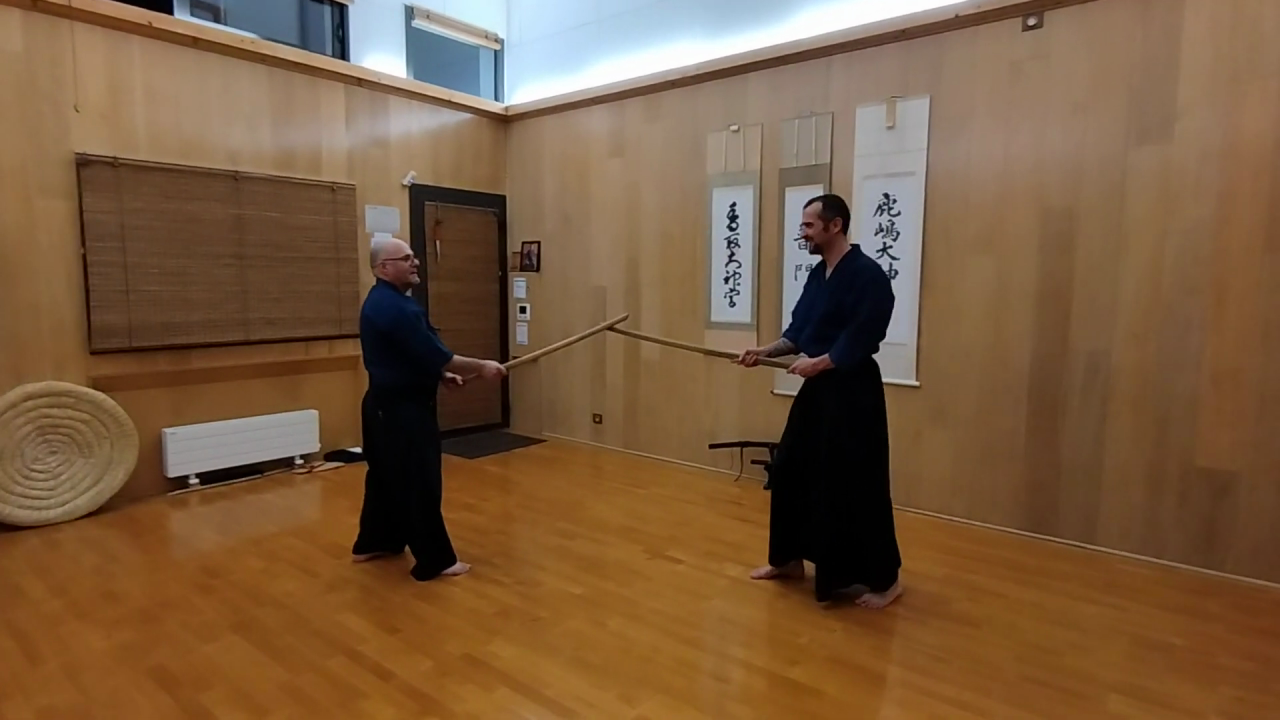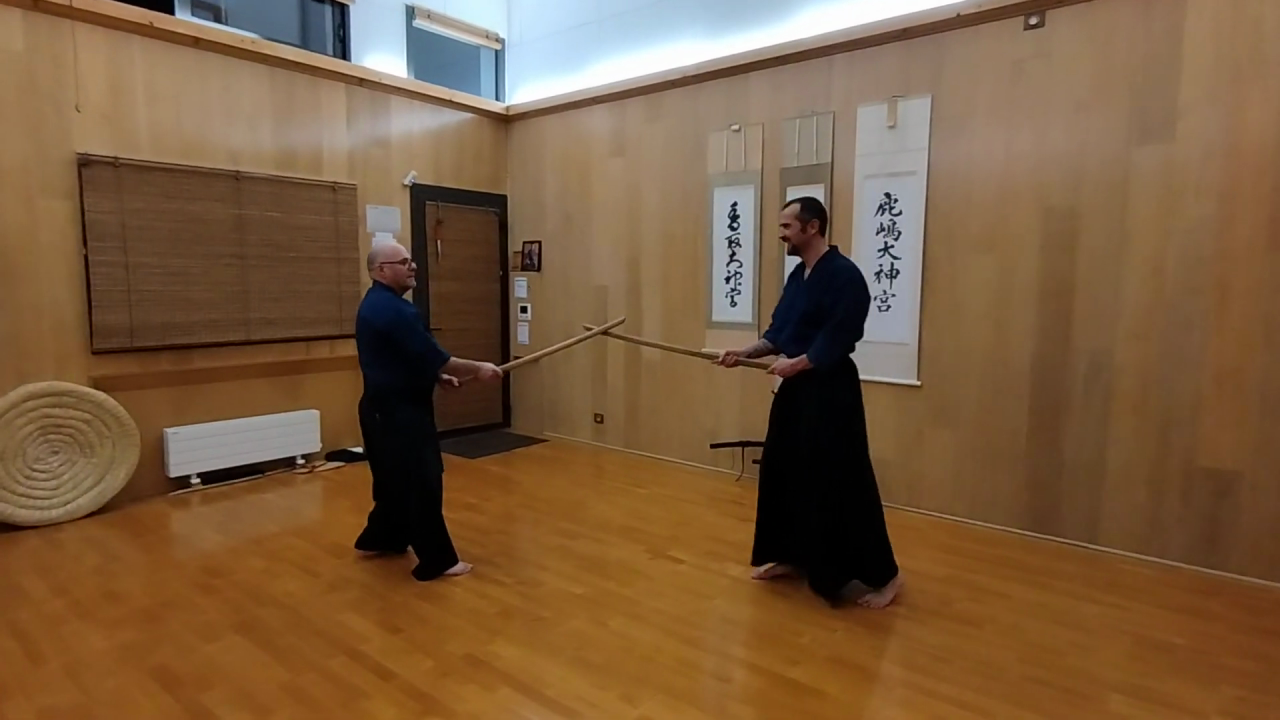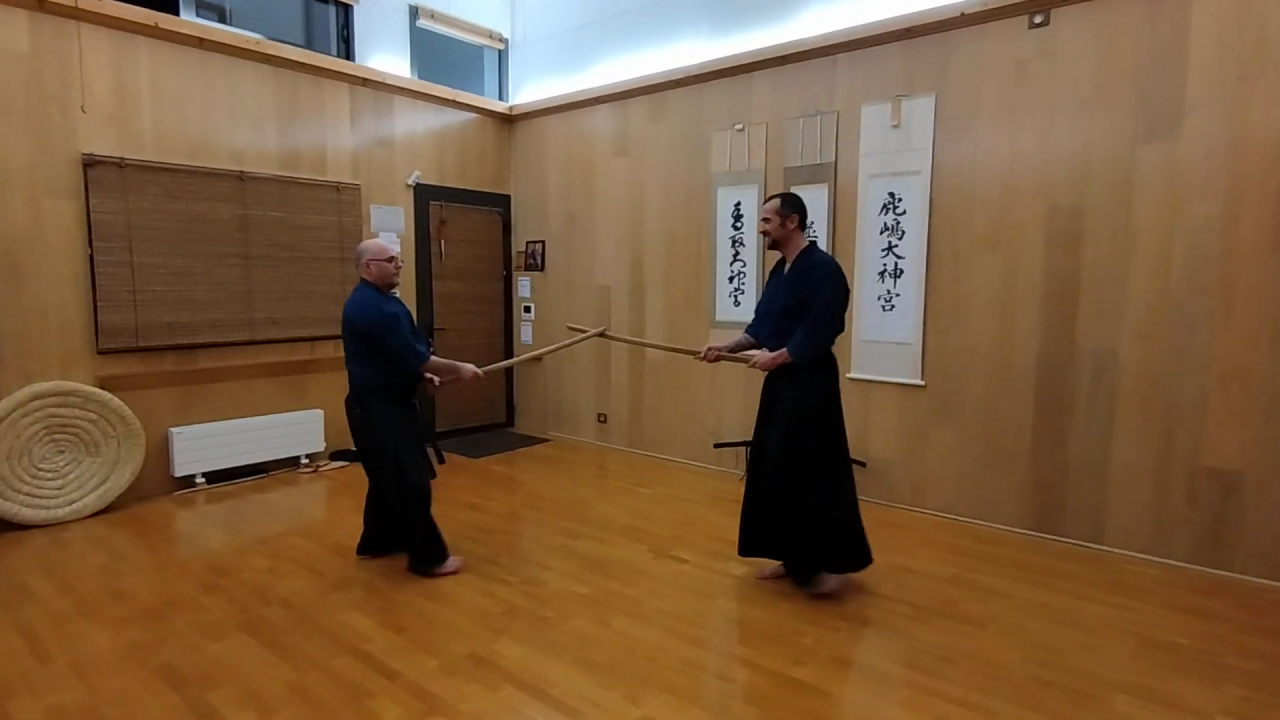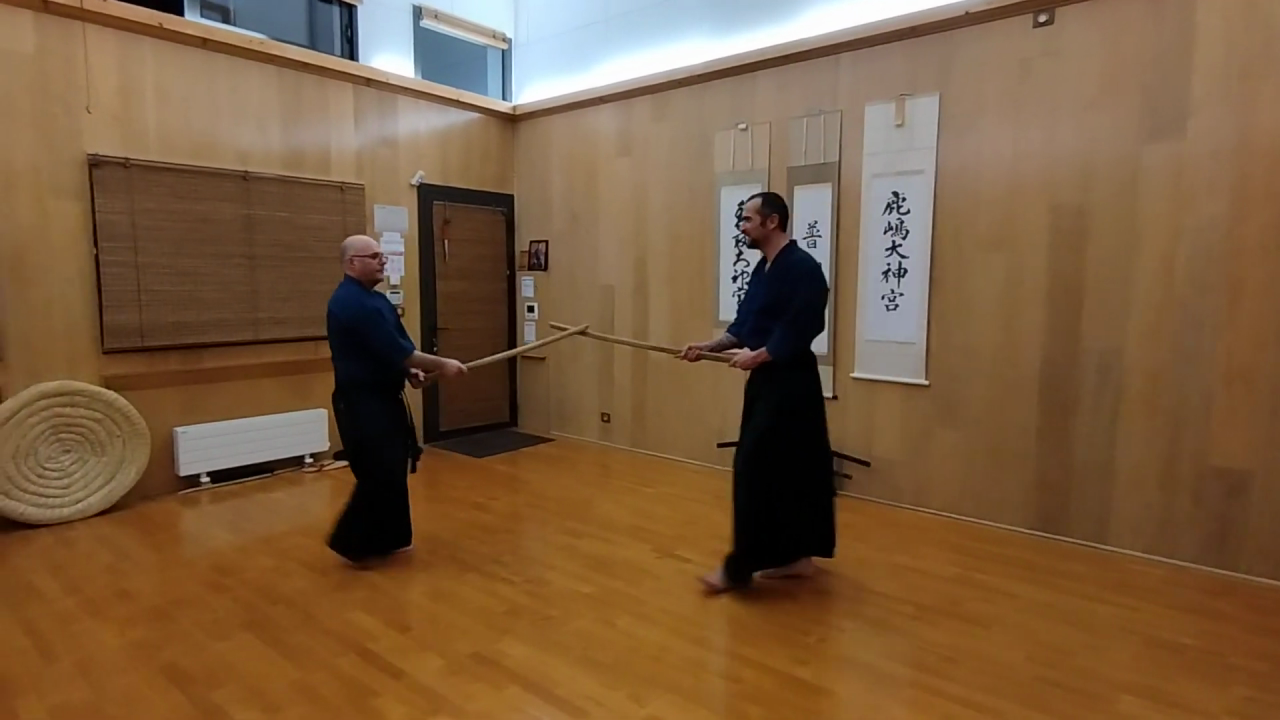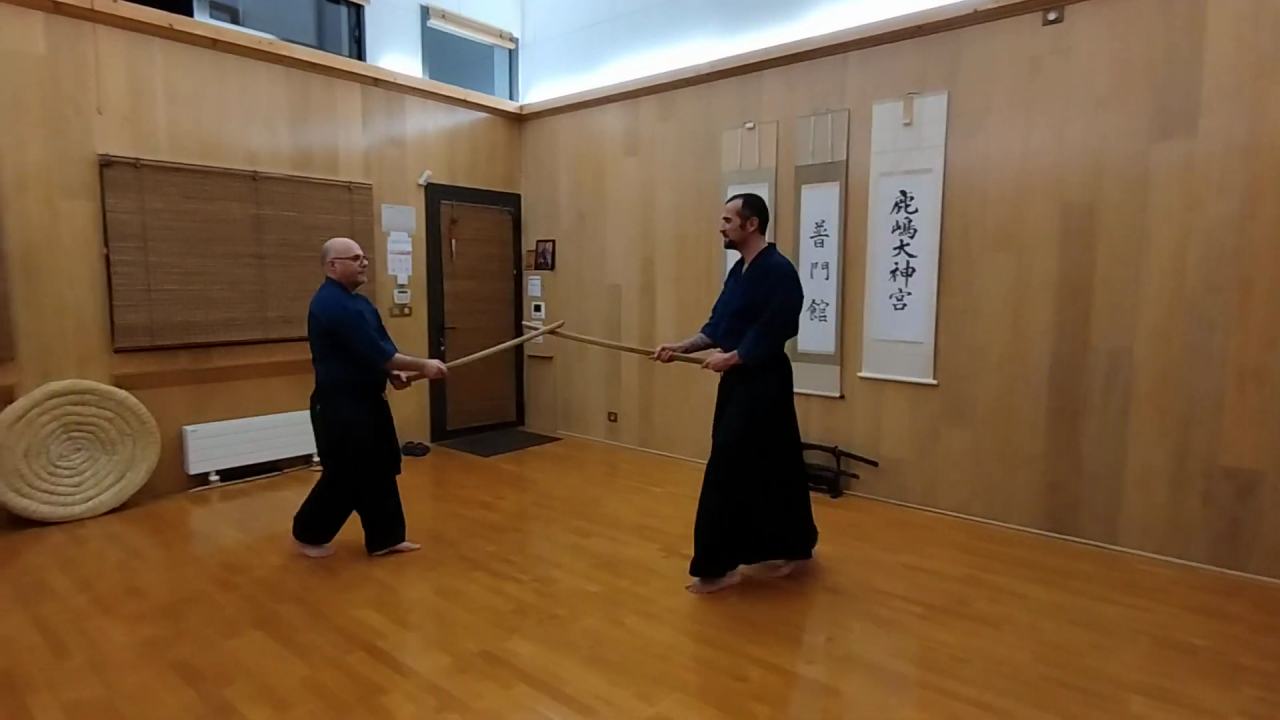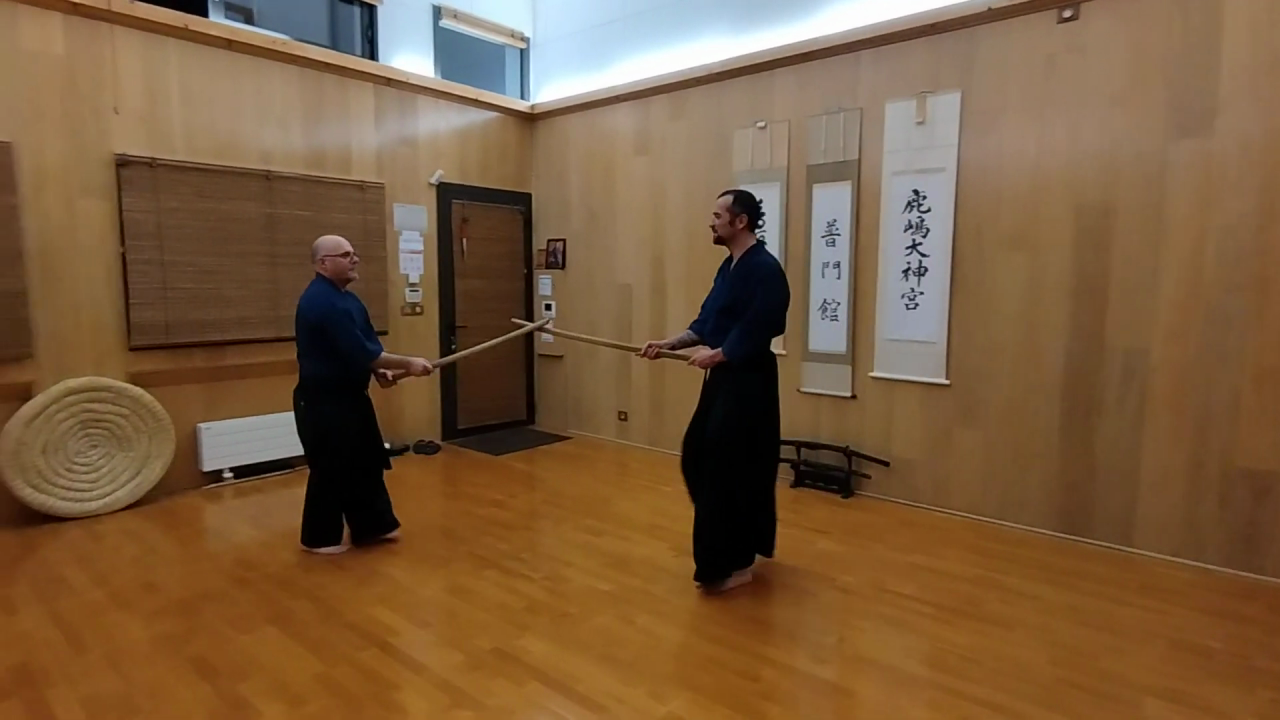
dt=0.2s
person 1, frame 1
left shoulder: (867, 275)
right shoulder: (818, 275)
left elbow: (864, 338)
right elbow: (800, 331)
left wrist: (819, 363)
right wrist: (766, 352)
left hip: (853, 390)
right hip: (817, 388)
left knee: (857, 484)
right knee: (791, 469)
left ankle: (883, 579)
right ankle: (789, 558)
person 1, frame 2
left shoulder: (843, 274)
right shoulder: (798, 275)
left elbow: (841, 339)
right elbow: (780, 331)
left wrist: (798, 362)
right wrist: (747, 351)
left hip: (831, 389)
right hip: (797, 387)
left knee: (843, 481)
right knee: (781, 471)
left ankle: (882, 575)
right ankle: (790, 557)
person 1, frame 3
left shoulder: (822, 268)
right shoulder: (779, 270)
left elbow: (821, 332)
right elbow: (762, 326)
left wrist: (777, 356)
right wrist: (728, 347)
left hip: (810, 381)
right hip: (782, 379)
left knee: (797, 469)
right knee: (769, 468)
left ankle: (834, 562)
right ankle: (794, 558)
person 1, frame 4
left shoulder: (801, 267)
right shoulder: (763, 269)
left elbow: (800, 331)
right elbow: (744, 325)
left wrist: (758, 356)
right wrist: (709, 346)
left hip: (790, 380)
right hip: (766, 379)
left knee: (758, 468)
right knee: (789, 467)
left ankle: (741, 566)
right ankle: (798, 553)
person 1, frame 5
left shoulder: (777, 271)
right shoulder: (740, 270)
left elbow: (772, 334)
right elbow: (719, 325)
left wrist: (730, 358)
right wrist: (682, 347)
left hip: (762, 383)
right hip: (740, 380)
left knee: (730, 471)
right knee: (769, 468)
left ankle: (718, 566)
right ankle: (794, 548)
person 1, frame 6
left shoulder: (764, 269)
right shoulder: (730, 267)
left elbow: (758, 332)
right elbow: (708, 321)
left wrist: (715, 355)
right wrist: (670, 343)
left hip: (748, 381)
right hip: (724, 378)
left knee: (727, 470)
right knee: (699, 458)
left ankle: (731, 564)
right ankle: (725, 551)
person 2, frame 1
left shoulder: (383, 301)
right shoulder: (394, 307)
right elbow: (432, 353)
left wrist: (441, 374)
right wrist: (480, 367)
left hip: (388, 404)
right hip: (401, 409)
left knee: (387, 477)
right knee: (419, 483)
left ankle: (374, 542)
right ankle: (434, 560)
person 2, frame 2
left shoulder: (383, 304)
right shoulder: (390, 309)
right elbow: (429, 355)
left wrist: (439, 376)
right wrist: (476, 369)
left hip: (390, 406)
right hip: (396, 409)
left knee: (396, 478)
right knee: (421, 483)
left ankle: (379, 538)
right ankle: (438, 560)
person 2, frame 3
left shoulder: (384, 302)
right shoulder: (369, 307)
left elbow: (400, 354)
right elbow: (410, 354)
left wrist: (424, 374)
right wrist: (457, 369)
left hip: (392, 402)
right hip: (376, 407)
left knee: (391, 477)
right knee: (408, 480)
left ankle: (378, 543)
right ankle: (429, 557)
person 2, frame 4
left shoulder: (371, 298)
right shoulder: (351, 302)
right elbow: (393, 350)
left wrist: (409, 371)
right wrist: (441, 365)
left hip: (382, 397)
right hip: (361, 402)
left knee: (392, 470)
right knee: (378, 473)
left ankle: (386, 539)
right ankle: (350, 543)
person 2, frame 5
left shoulder: (355, 301)
right shoulder: (334, 305)
right elbow: (375, 352)
left wrist: (393, 373)
right wrist: (422, 366)
left hip: (366, 398)
right hip: (341, 403)
left knee: (380, 467)
right knee: (343, 473)
left ankle: (386, 537)
right ankle: (309, 534)
person 2, frame 6
left shoulder: (345, 298)
right shoulder: (322, 302)
left elbow: (356, 347)
right elbow: (359, 351)
left wrist: (379, 370)
right wrist: (408, 364)
left hip: (349, 395)
right hip: (323, 400)
left knee: (366, 460)
right knee: (330, 468)
left ankle: (372, 527)
right ankle: (319, 536)
